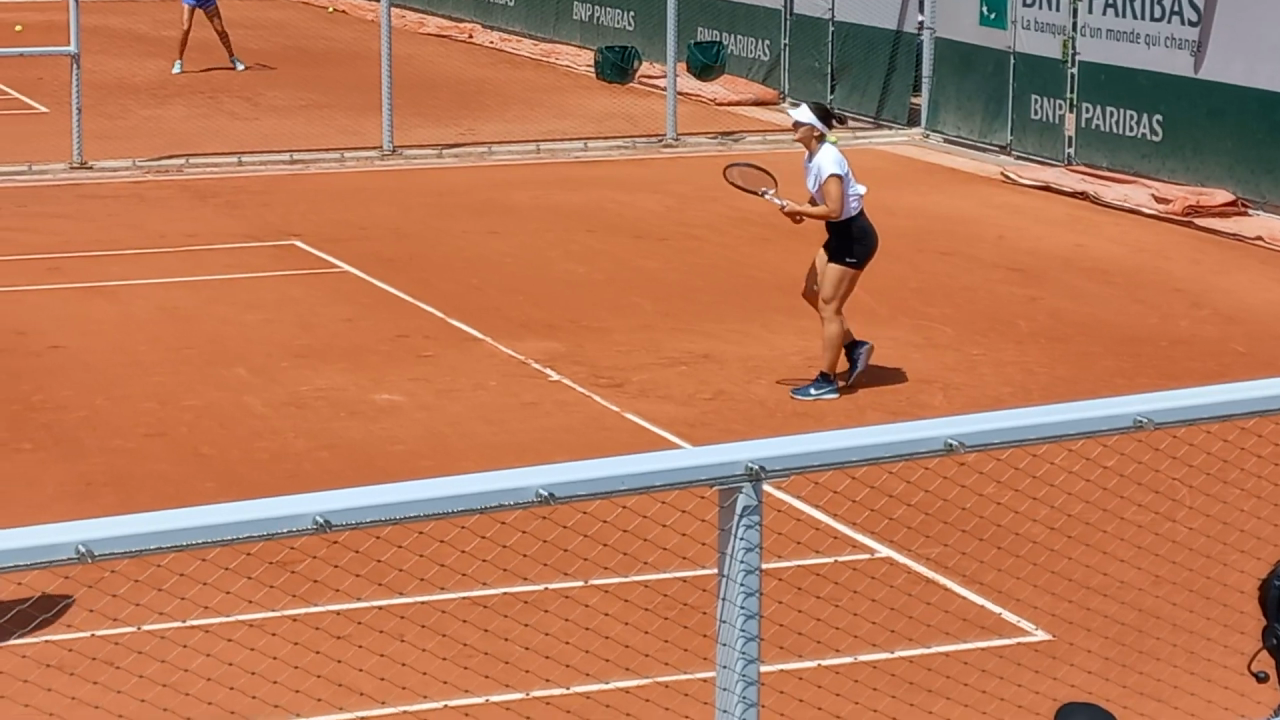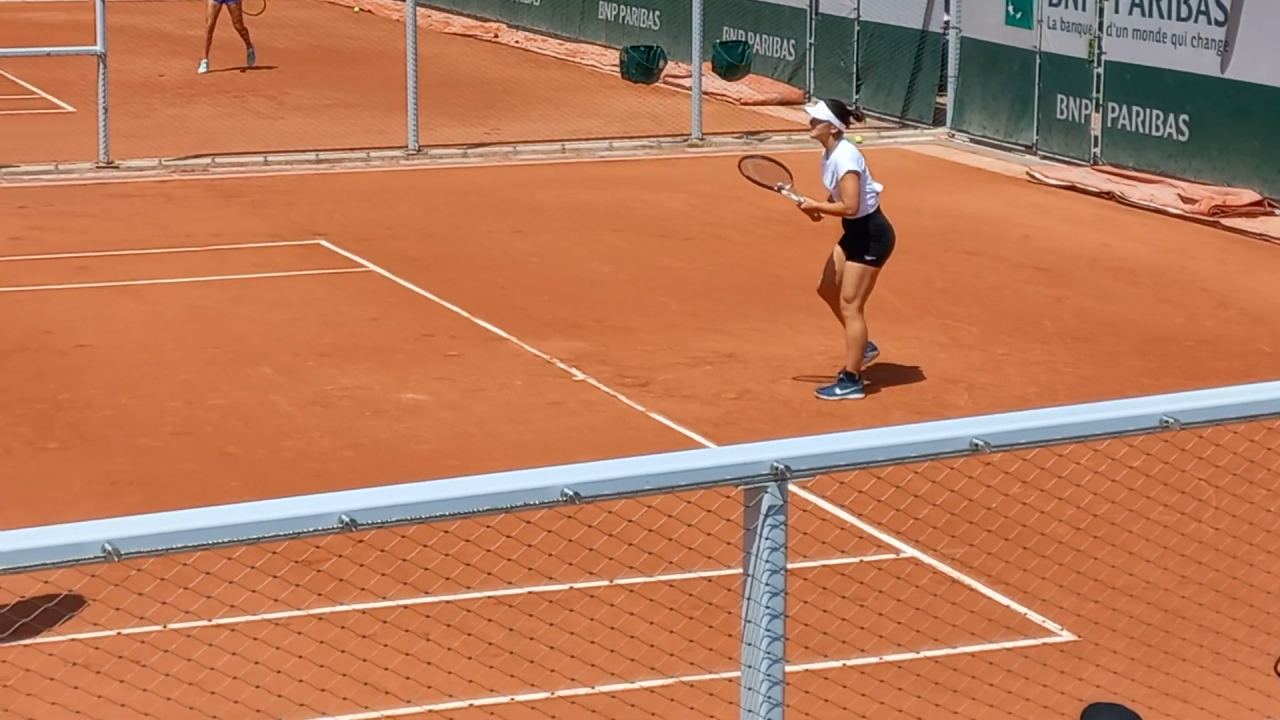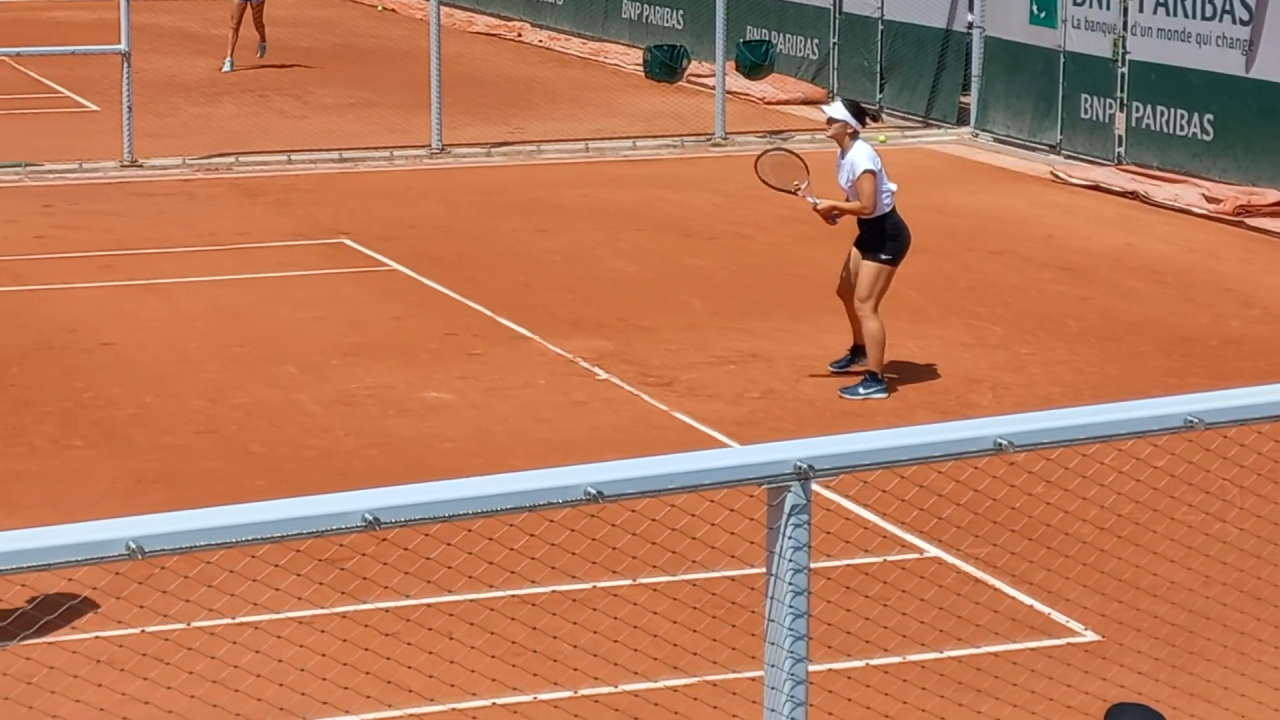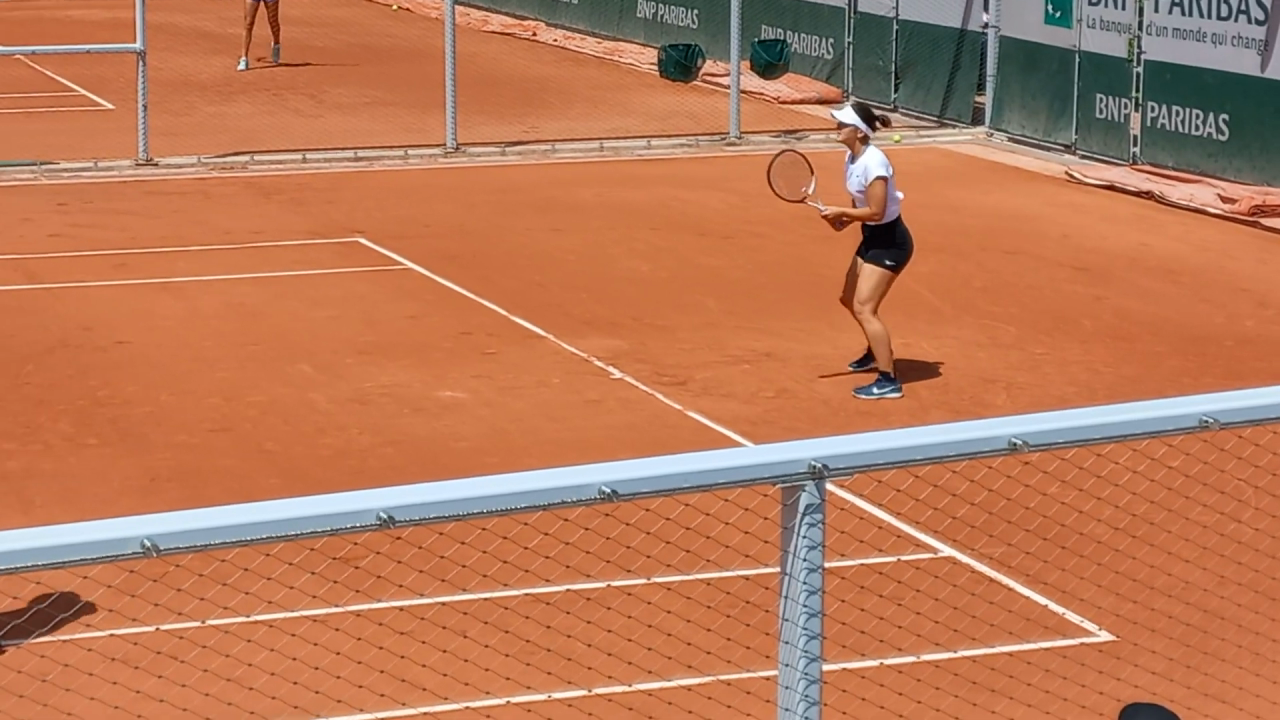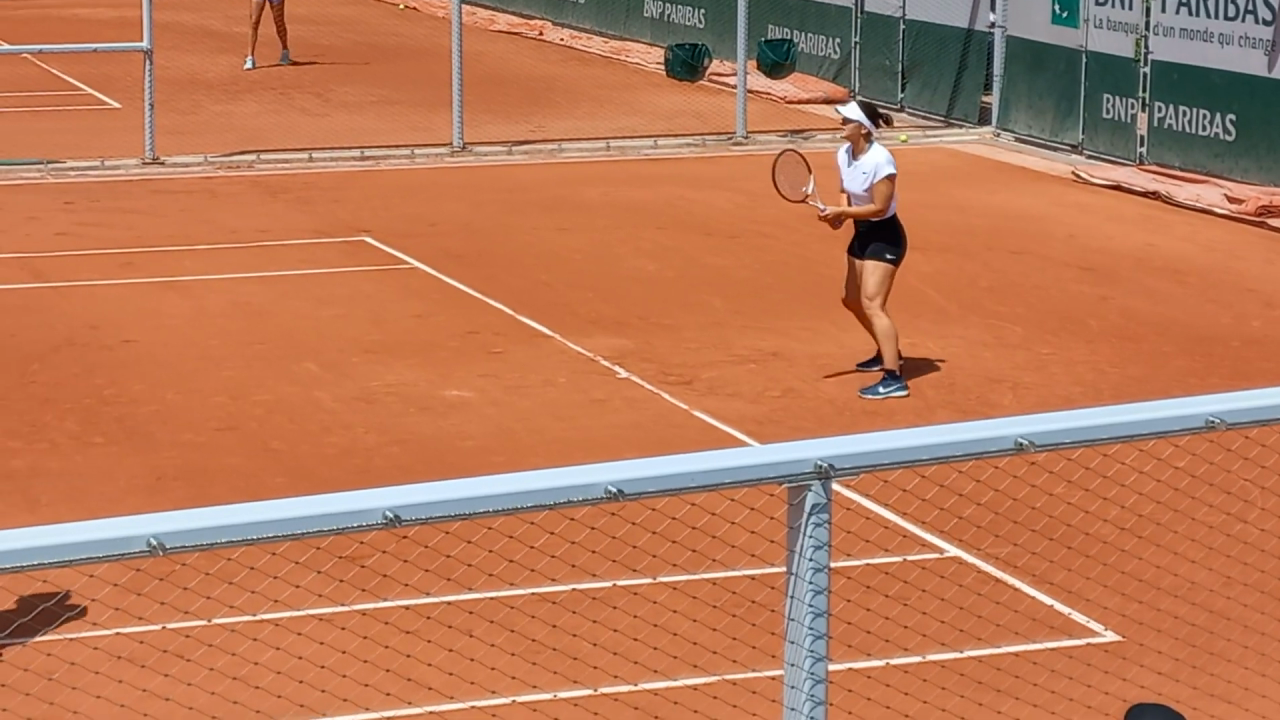
dt=0.1s
person 1, frame 1
left shoulder: (828, 161)
right shoulder: (811, 156)
left elbow: (833, 210)
left wrist: (799, 210)
right wrist: (799, 209)
left hip: (854, 238)
right hip: (843, 235)
left knee: (827, 306)
right knee: (811, 293)
left ankle: (827, 381)
right ankle: (854, 347)
person 1, frame 2
left shoulder: (844, 157)
right shoulder: (829, 153)
left elbow: (850, 206)
left wrist: (816, 205)
right wrist: (820, 208)
left hip: (871, 235)
right hip: (856, 232)
left knee: (849, 305)
right knee: (828, 290)
left ankle: (852, 381)
right ankle: (862, 348)
person 1, frame 3
left shoulder: (860, 157)
right shoulder: (844, 153)
left elbow: (866, 206)
left wrist: (832, 205)
right wrist: (836, 210)
left hip: (886, 235)
right hip: (871, 232)
left knee: (864, 305)
right knee: (846, 291)
left ankle: (875, 380)
right ankle: (861, 350)
person 1, frame 4
left shoulder: (874, 162)
right shoulder: (850, 158)
left elbow: (876, 211)
left wrist: (841, 213)
right wrist: (842, 218)
left hip: (890, 241)
right hip: (871, 237)
left knee: (864, 307)
right knee: (849, 299)
left ankle: (888, 380)
right ankle: (877, 354)
person 1, frame 5
left shoulder: (880, 160)
right shoulder: (844, 154)
left elbow: (879, 208)
left wrist: (841, 212)
right wrist: (839, 214)
left hip: (885, 236)
right hip: (863, 233)
left knee: (872, 304)
right knee: (852, 300)
left ankle: (894, 379)
right ankle: (889, 354)
